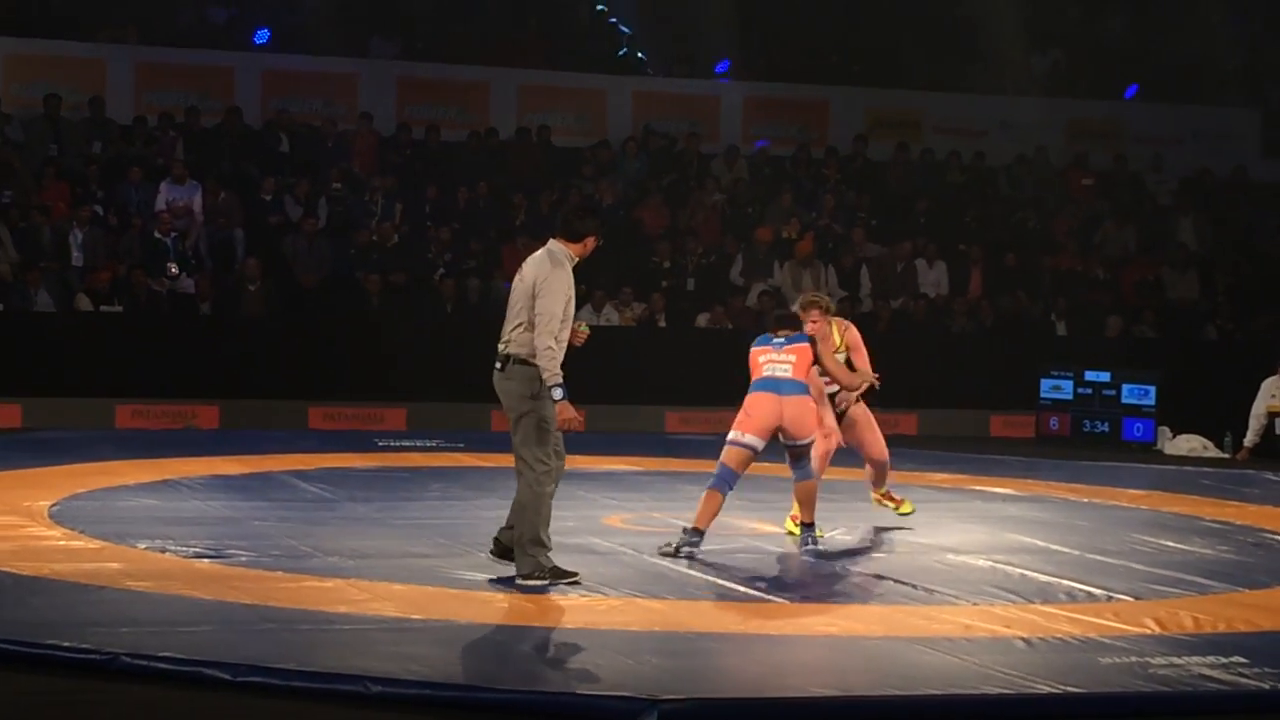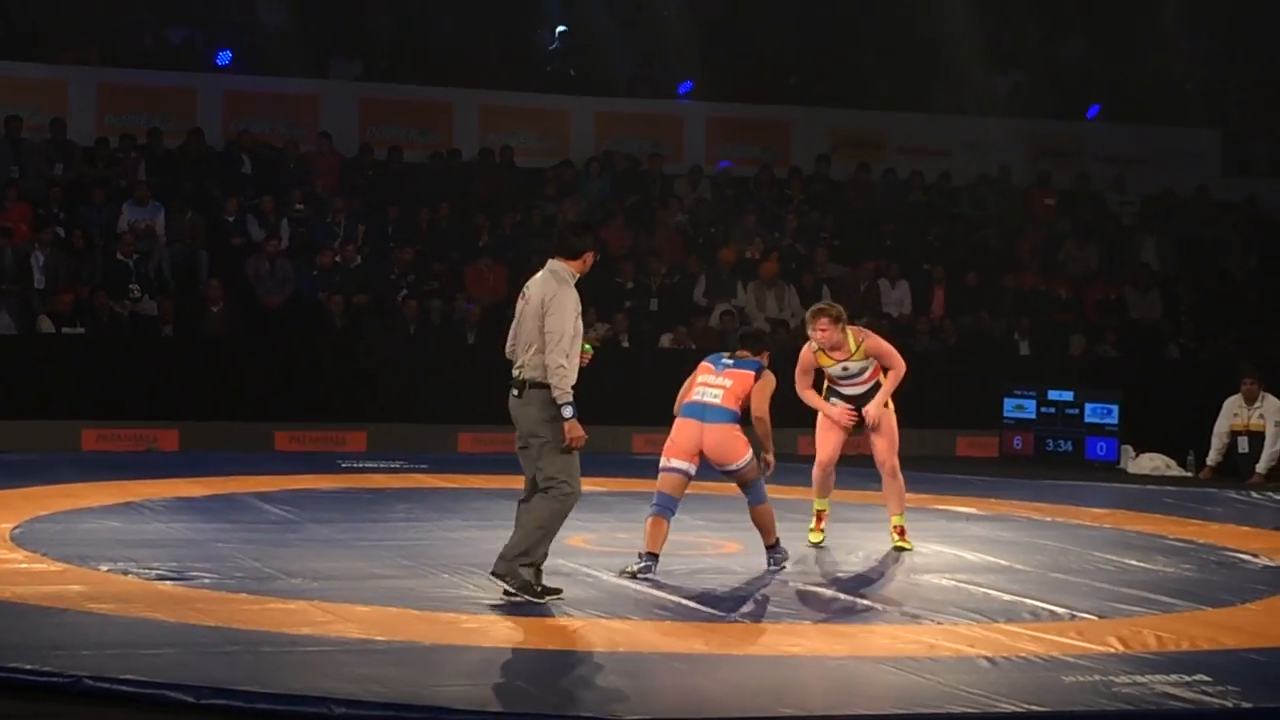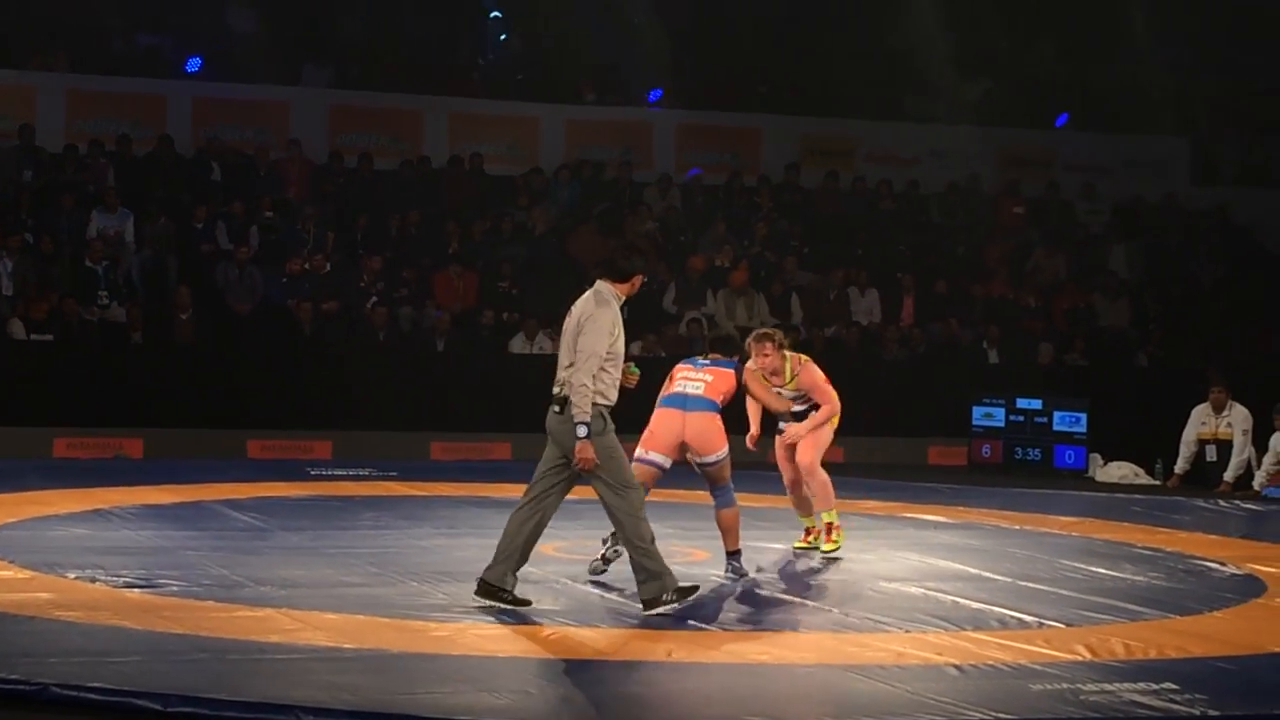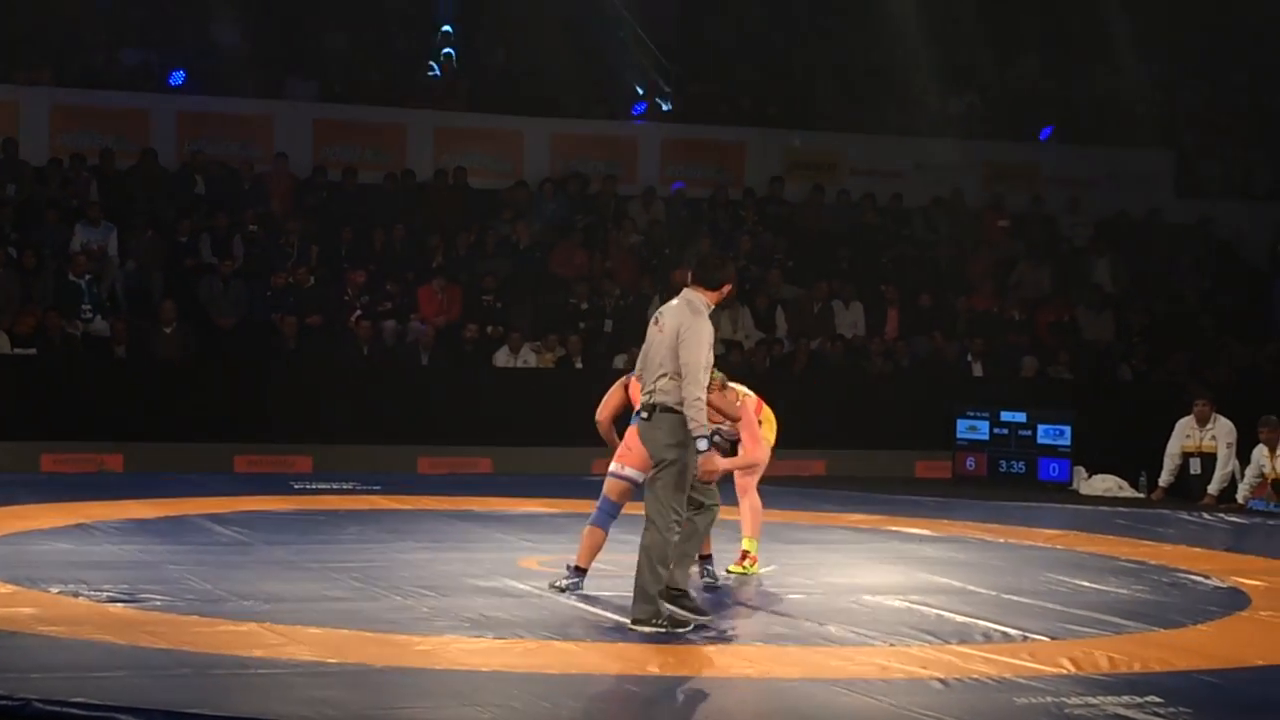
dt=0.4s
person 1, frame 1
left shoulder: (541, 260)
right shoulder: (556, 272)
right elbow: (544, 342)
left wrist: (566, 332)
right wrist: (560, 398)
left hip: (517, 371)
right hip: (526, 375)
left knee: (549, 460)
right knee: (538, 468)
left ankle: (512, 539)
right ankle: (532, 563)
person 1, frame 2
left shoulder: (536, 284)
right shoulder: (563, 291)
left elbow: (513, 348)
right elbow: (556, 361)
left wrist: (571, 355)
right wrist: (570, 415)
left hip: (526, 395)
right hip: (543, 398)
left knee: (541, 489)
right knee: (563, 488)
left ankle: (525, 575)
right ankle: (512, 566)
person 1, frame 3
left shoulder: (590, 302)
right shoulder: (602, 310)
right elbow: (582, 378)
left wrist: (614, 377)
right wrist: (585, 437)
left hip: (562, 415)
right hip: (583, 417)
left knee: (540, 499)
right knee: (627, 497)
left ankle: (496, 581)
right ankle: (656, 589)
person 1, frame 4
left shoulder: (667, 310)
right shoulder: (696, 320)
left elbow: (641, 371)
right elbow: (693, 391)
right wrist: (704, 449)
left hip: (654, 417)
right hip: (671, 422)
left knee: (705, 502)
right knee: (664, 518)
left ankle: (672, 586)
right ankle: (647, 610)
person 2, frame 1
left shoulder: (757, 344)
right shoulder: (811, 343)
right elbow: (850, 382)
right wrist: (865, 376)
left hip: (761, 402)
right hip: (800, 405)
left knee: (724, 476)
right knee: (801, 464)
left ankle: (693, 537)
right ankle: (808, 532)
person 2, frame 2
left shoulder: (708, 361)
right shoulder: (764, 374)
left elbow: (679, 407)
right elbow: (759, 414)
right wrist: (768, 451)
left hip: (685, 427)
right hip: (722, 432)
left knee: (663, 503)
right knee: (756, 489)
left ankle: (649, 560)
right ankle: (773, 552)
person 2, frame 3
left shoulder: (681, 365)
right shoulder: (739, 370)
right elbow: (778, 406)
left wrist: (684, 448)
right wrist: (793, 408)
left hip: (665, 417)
right hip: (704, 421)
right knee: (722, 492)
left ankle: (615, 540)
right ankle: (733, 560)
person 2, frame 4
left shoulder: (630, 379)
left elbow: (601, 418)
right elbow: (734, 413)
left wrist: (615, 447)
left knee: (606, 510)
left ankle: (576, 575)
right ankle: (707, 567)
person 3, frame 1
left shoulder: (845, 330)
left elbow: (864, 372)
left wrist: (851, 391)
left hip: (842, 394)
left knee: (879, 456)
right knee: (824, 448)
left ankle: (880, 492)
right ankle: (797, 515)
person 3, frame 2
left shoulder: (864, 340)
right shoulder: (810, 352)
left elbow: (898, 366)
right elbow: (803, 388)
left wrist: (878, 401)
right wrist: (830, 410)
left hip: (874, 394)
right hip: (836, 399)
left knee: (888, 463)
right knee: (824, 459)
left ankle: (898, 529)
right ankle: (819, 513)
person 3, frame 3
left shoulder: (802, 369)
right shoulder: (751, 369)
left elbow: (832, 405)
right elbow: (753, 397)
left wrist: (803, 428)
right wrist: (754, 427)
left hip: (820, 410)
right hip: (790, 412)
left knee: (806, 463)
right knee: (792, 481)
left ankle: (832, 525)
right ankle: (811, 530)
person 3, frame 4
left shoulder: (740, 406)
left elbow: (755, 456)
left wrist: (721, 464)
left hip: (758, 425)
right hip: (727, 435)
left knee: (745, 486)
left ankle: (749, 554)
